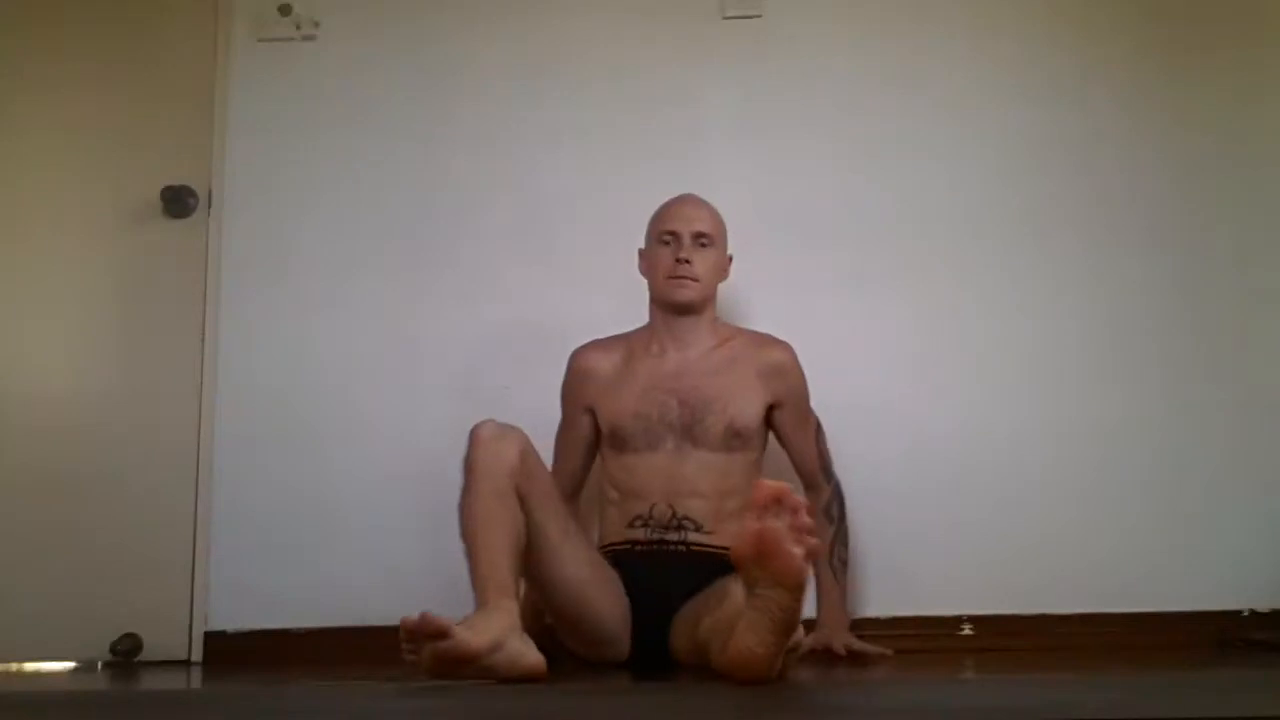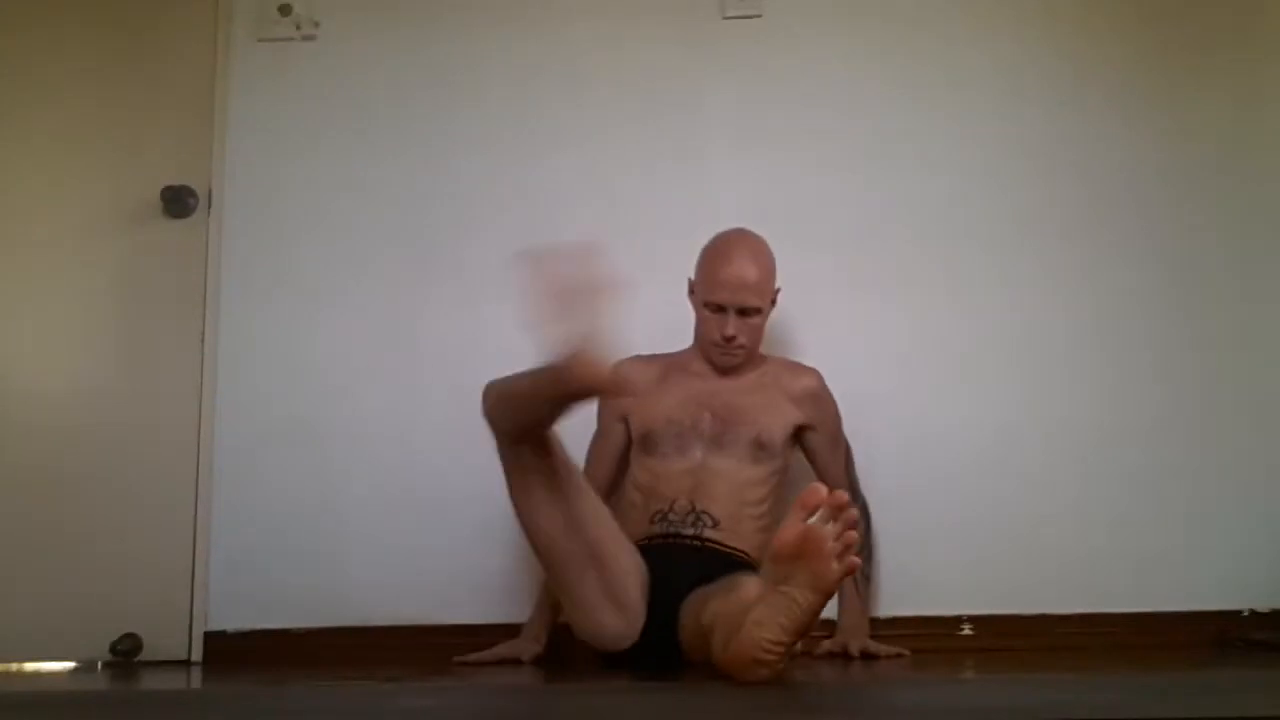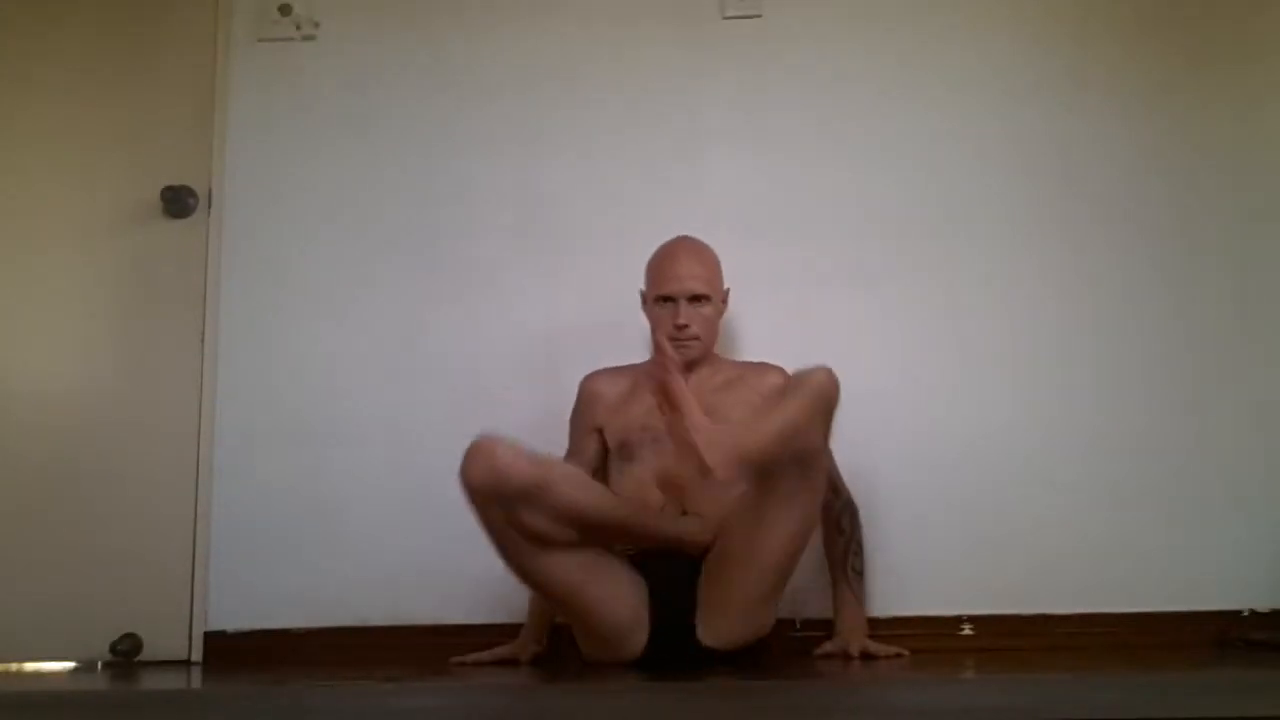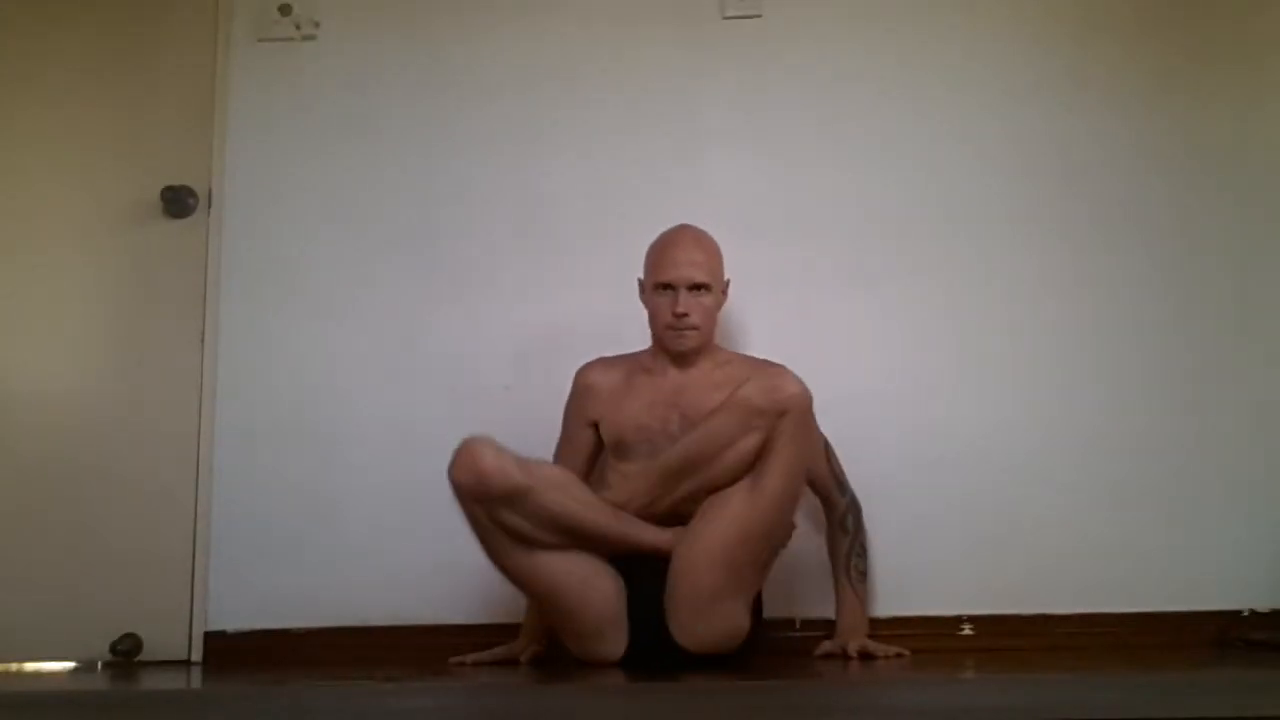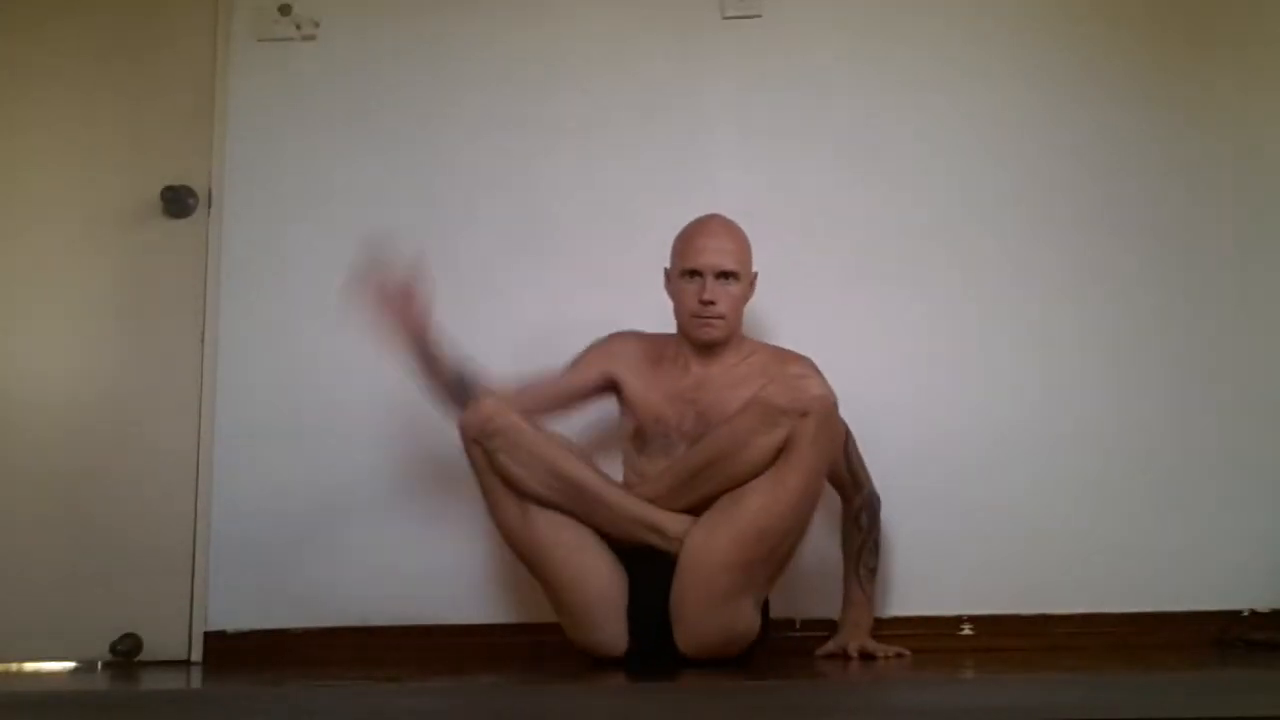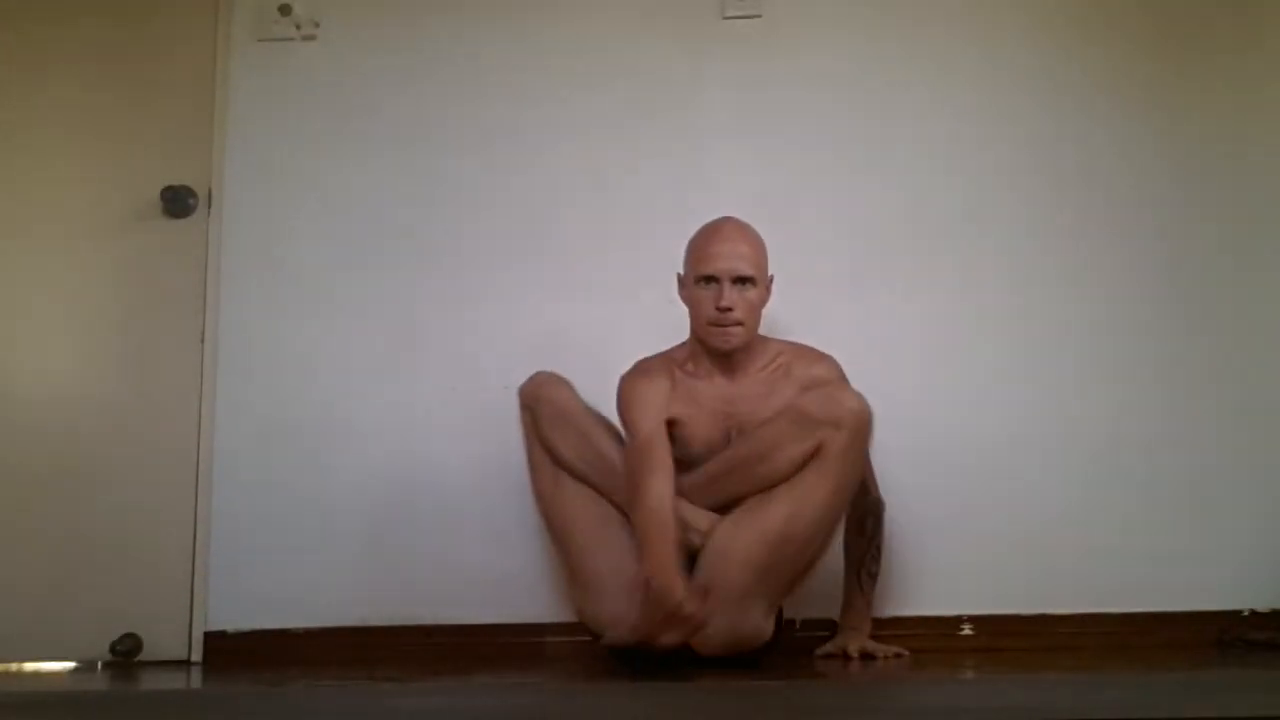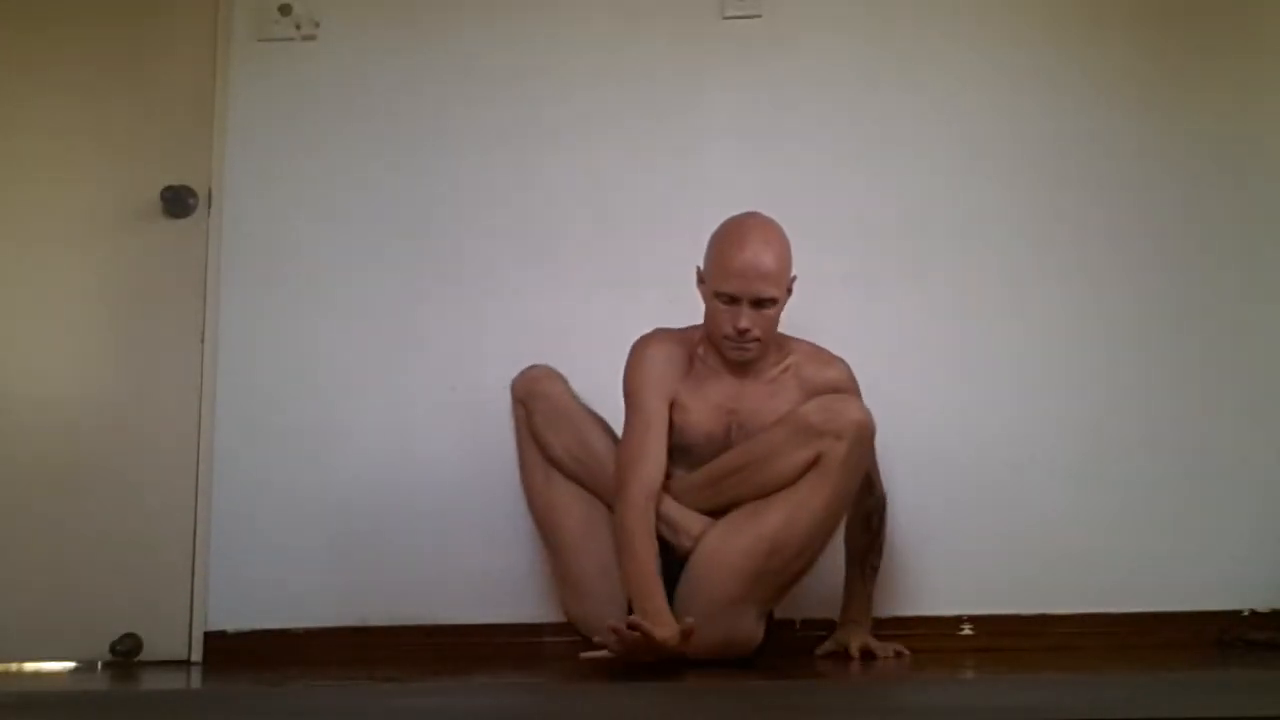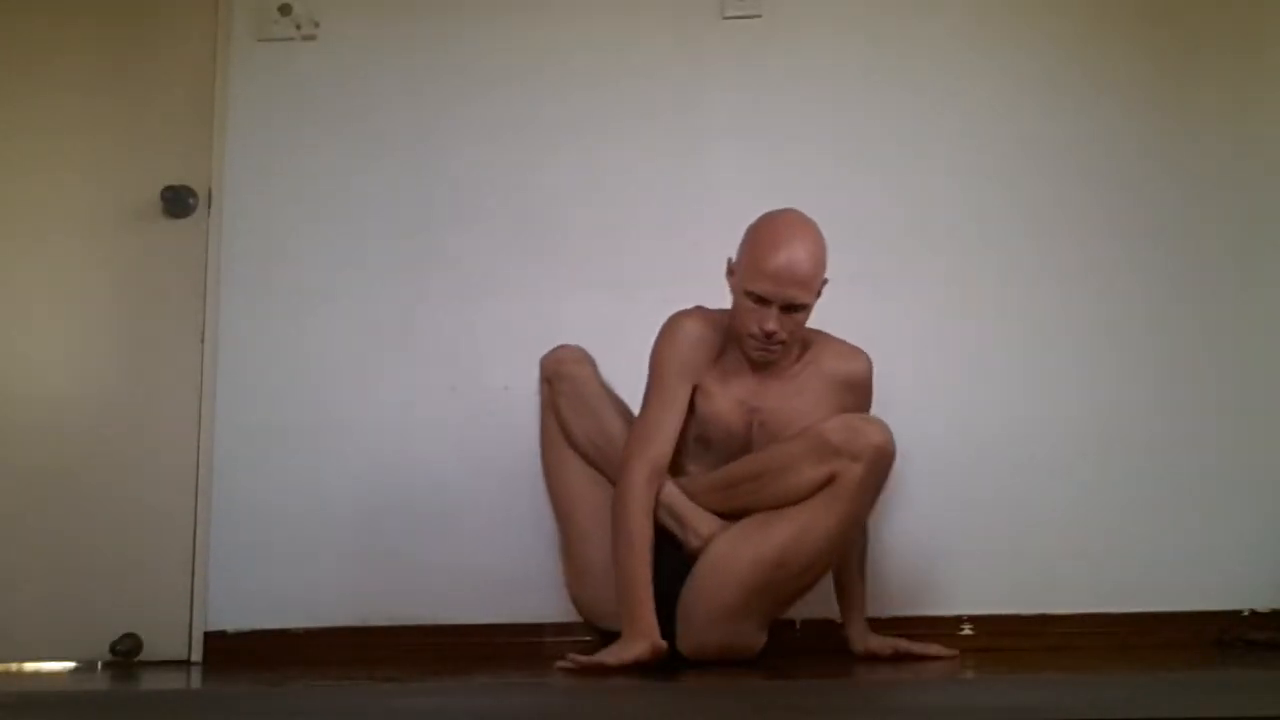
dt=0.4s
person 1, frame 1
left shoulder: (769, 364)
right shoulder: (594, 367)
left elbow: (822, 486)
right elbow: (559, 495)
left wrist: (833, 619)
right wrist: (525, 617)
left hip: (712, 594)
right hip: (612, 598)
right knee: (497, 445)
right ankle: (500, 630)
person 1, frame 2
left shoulder: (798, 390)
right shoulder: (634, 379)
left elbow: (850, 508)
right elbow: (585, 503)
left wrist: (853, 626)
right wrist: (537, 630)
left hip: (719, 599)
right hip: (623, 604)
right knee: (505, 397)
person 1, frame 3
left shoulder: (765, 387)
right shoulder: (604, 392)
left elbow: (837, 501)
right elbow: (557, 516)
left wrist: (851, 627)
right wrist: (533, 634)
left hip: (724, 620)
right hip: (625, 619)
left knee: (819, 386)
right knee: (488, 464)
person 1, frame 4
left shoulder: (764, 384)
right shoulder: (598, 383)
left elbow: (839, 499)
right elbow: (560, 499)
left wrist: (851, 627)
right wrist: (532, 632)
left hip: (708, 617)
right hip: (607, 623)
left knee: (780, 398)
right knee: (476, 463)
person 1, frame 5
left shoulder: (788, 376)
right shoulder: (628, 358)
left elbow: (859, 494)
right elbow: (499, 404)
left wrist: (856, 623)
right wrist: (420, 335)
left hip: (713, 620)
right hip: (614, 616)
left knee: (810, 403)
right knee: (484, 420)
right ankle: (668, 528)
person 1, frame 6
left shoulder: (812, 376)
right shoulder: (651, 384)
left elbow: (864, 501)
right elbow: (651, 501)
left wrist: (854, 625)
right wrist: (669, 596)
left hip: (728, 615)
right hip: (629, 606)
left knee: (845, 412)
right knee: (543, 392)
person 1, frame 7
left shoulder: (822, 379)
right shoulder: (663, 356)
left elbow: (865, 500)
right elbow: (635, 490)
left wrist: (854, 622)
right wrist: (657, 620)
left hip: (717, 618)
right hip: (620, 603)
left knee: (845, 421)
right knee: (537, 386)
person 1, frame 8
left shoulder: (845, 373)
right shoulder: (694, 337)
left elbow: (839, 509)
right elbow: (639, 475)
left wrist: (857, 629)
right wrist: (639, 629)
left hip: (717, 620)
right hip: (624, 590)
left knee: (868, 441)
right knee: (565, 365)
